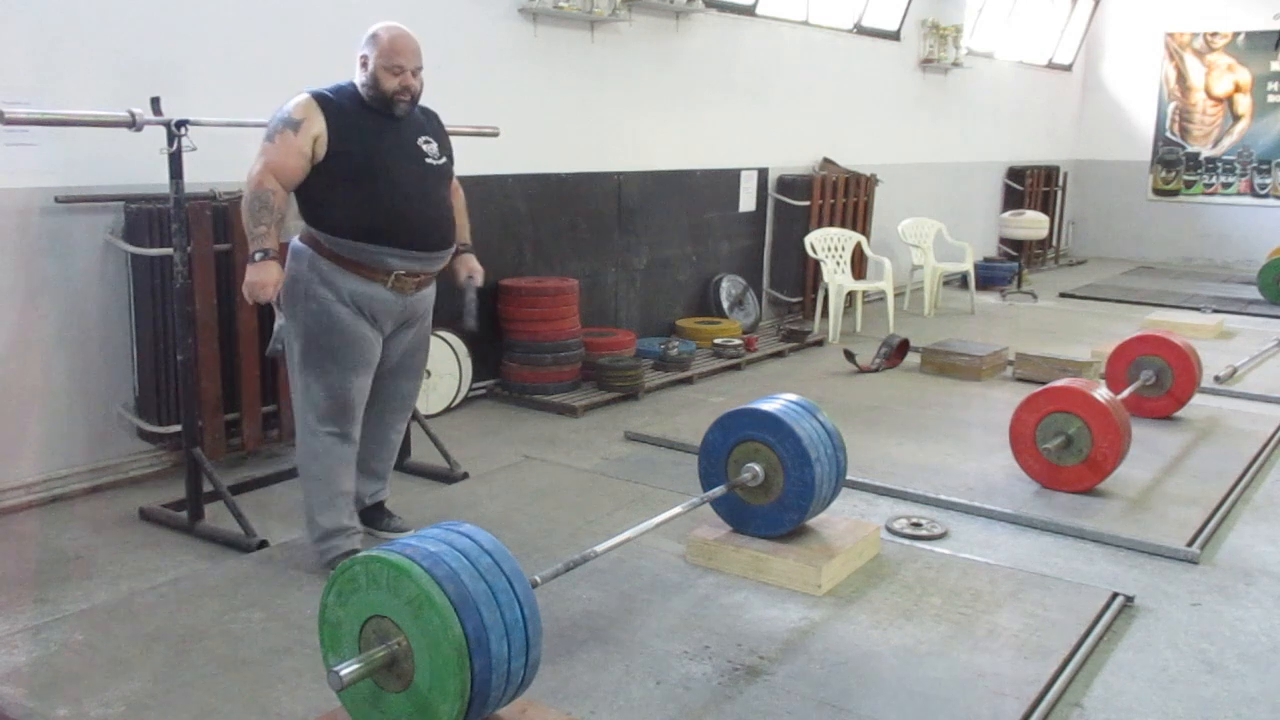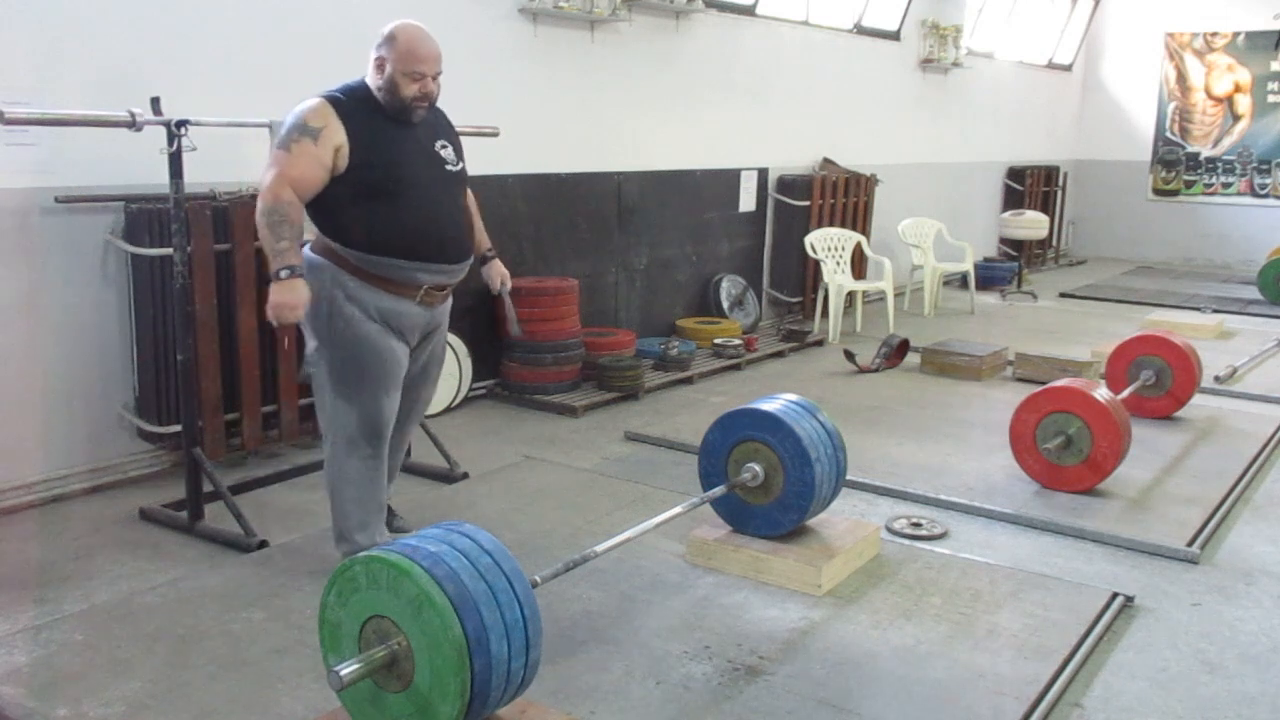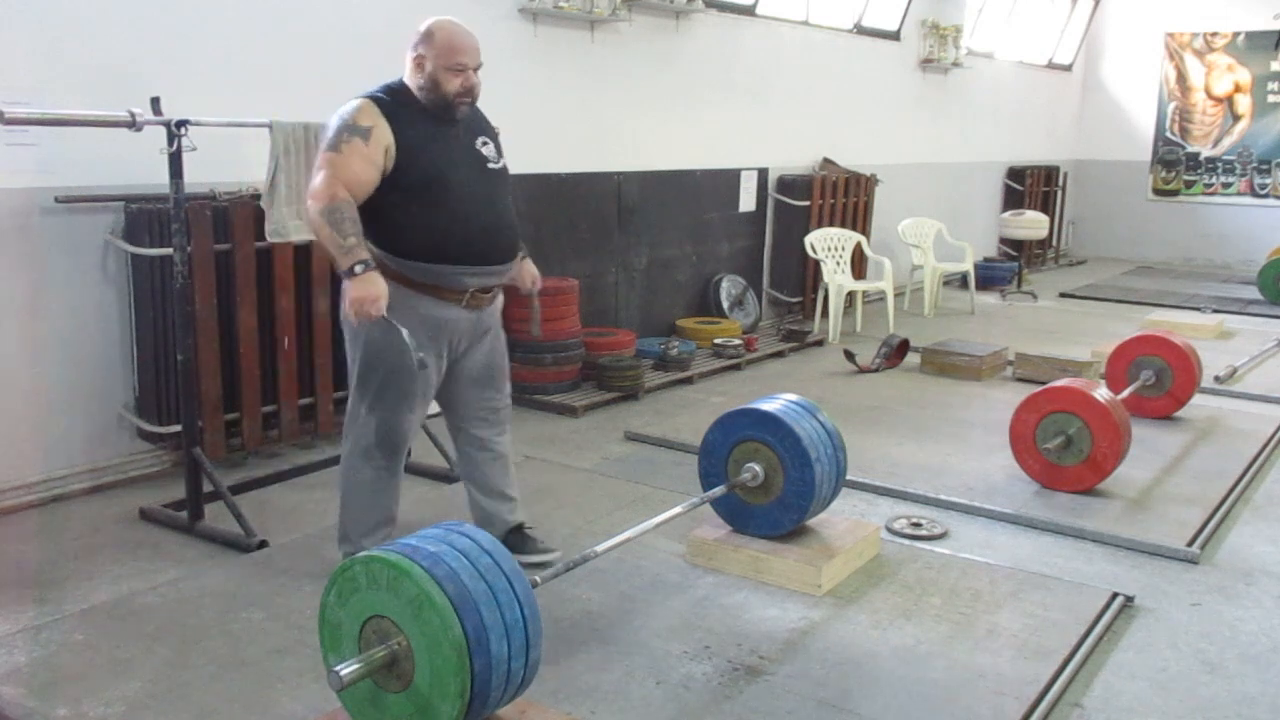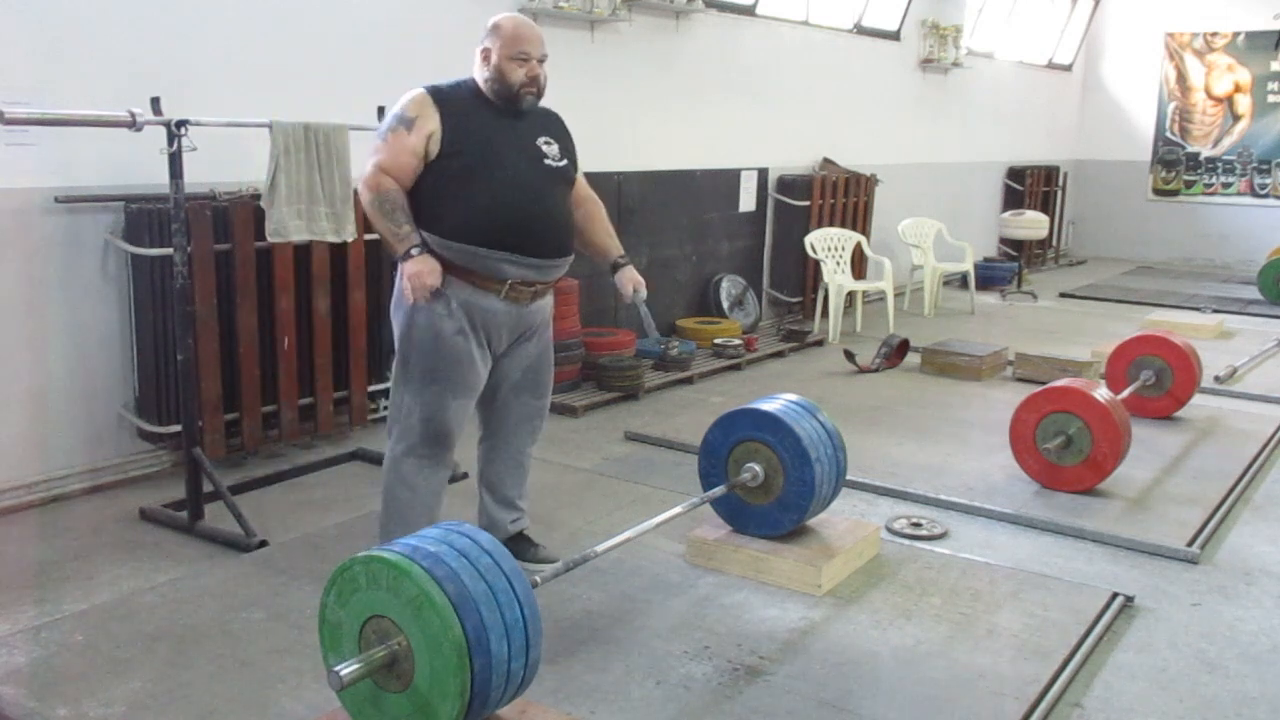
dt=0.5s
person 1, frame 1
left shoulder: (428, 124)
right shoulder: (316, 114)
left elbow: (448, 192)
right elbow: (266, 183)
left wrist: (463, 251)
right wrist: (264, 256)
left hip: (414, 294)
right hip: (337, 289)
left knee: (390, 409)
right knee: (333, 416)
left ankle: (367, 502)
right ankle: (338, 541)
person 1, frame 2
left shoulder: (437, 123)
right shoulder: (328, 120)
left elbow: (459, 197)
right elbow: (279, 195)
left wrist: (486, 256)
right wrist: (287, 273)
left hip: (431, 303)
right hip: (359, 301)
left knee: (400, 418)
right knee: (362, 428)
left ankle: (374, 504)
right ankle: (365, 550)
person 1, frame 3
left shoulder: (474, 122)
right shoulder: (373, 121)
right elbow: (329, 197)
left wrist: (516, 260)
right wrist: (357, 270)
left hip: (479, 309)
right hip: (405, 308)
left knee: (487, 423)
right knee: (383, 432)
left ankle: (502, 526)
right ankle: (365, 555)
person 1, frame 4
left shoulder: (551, 126)
right shoulder: (431, 110)
left elbow: (579, 202)
right elbow: (378, 181)
left wrist: (619, 262)
right wrist: (411, 252)
left hip: (531, 306)
right hip: (453, 299)
left knee: (517, 426)
right knee: (429, 430)
left ankle: (504, 530)
